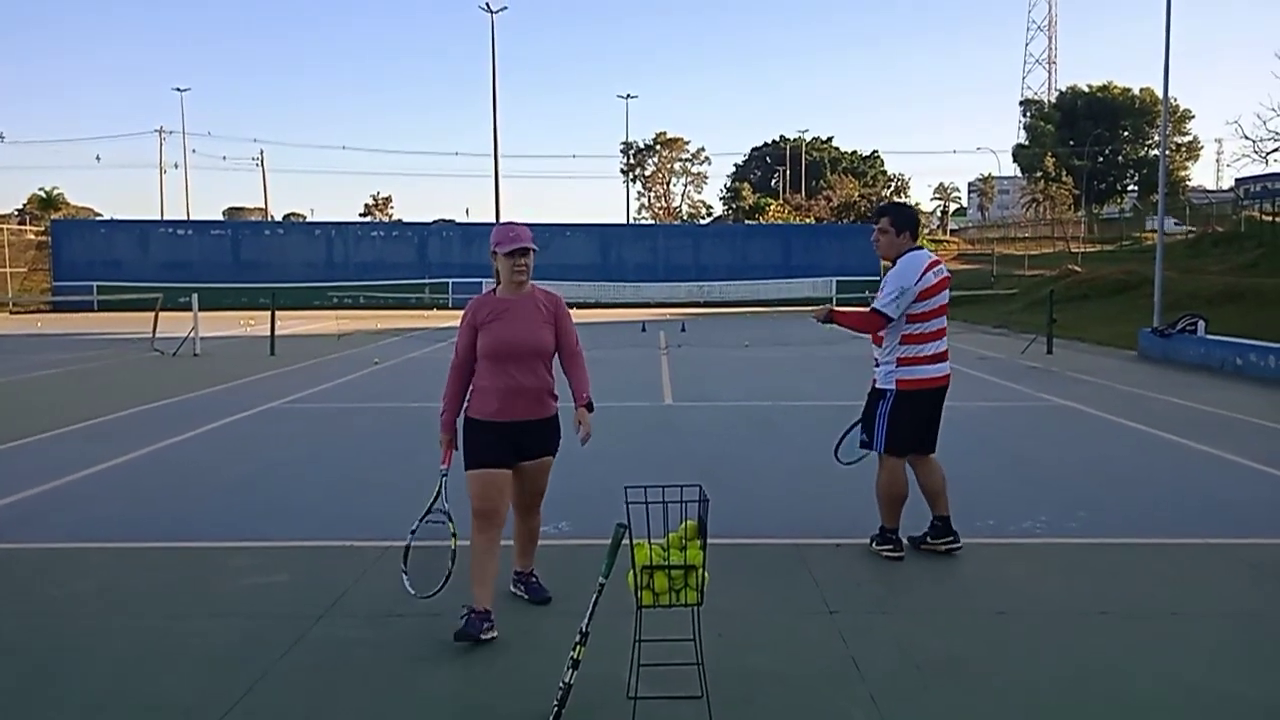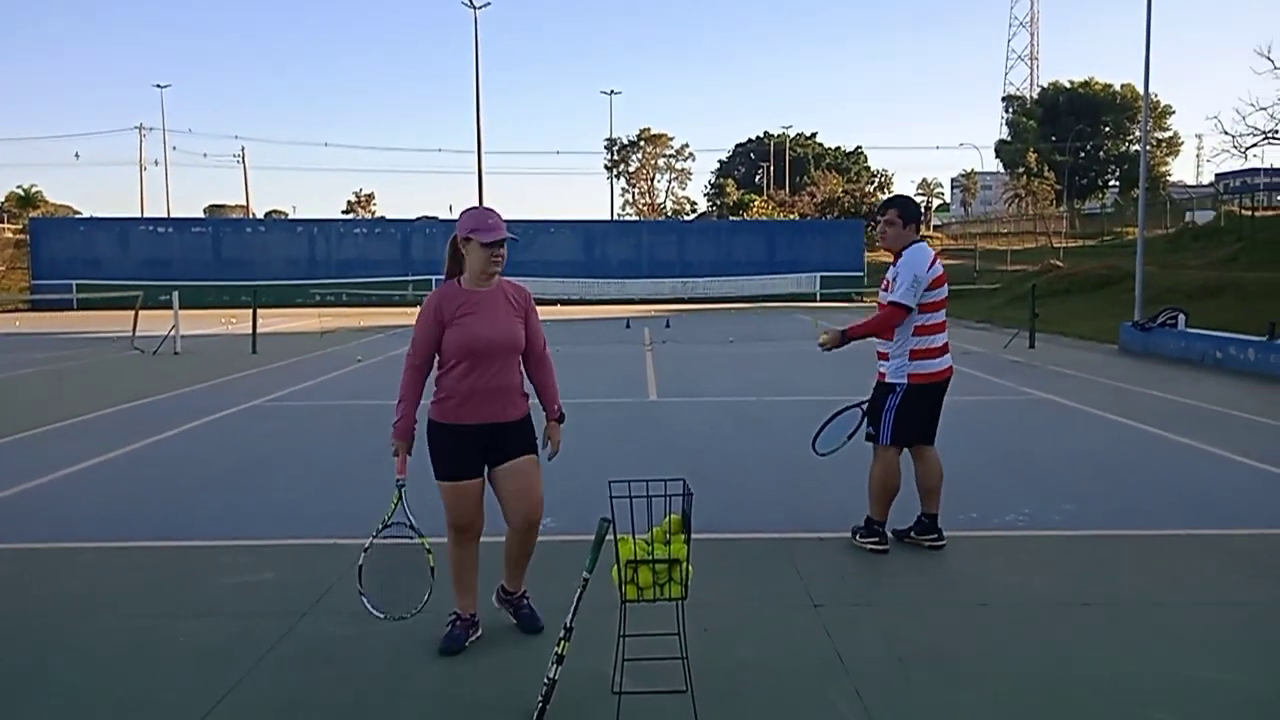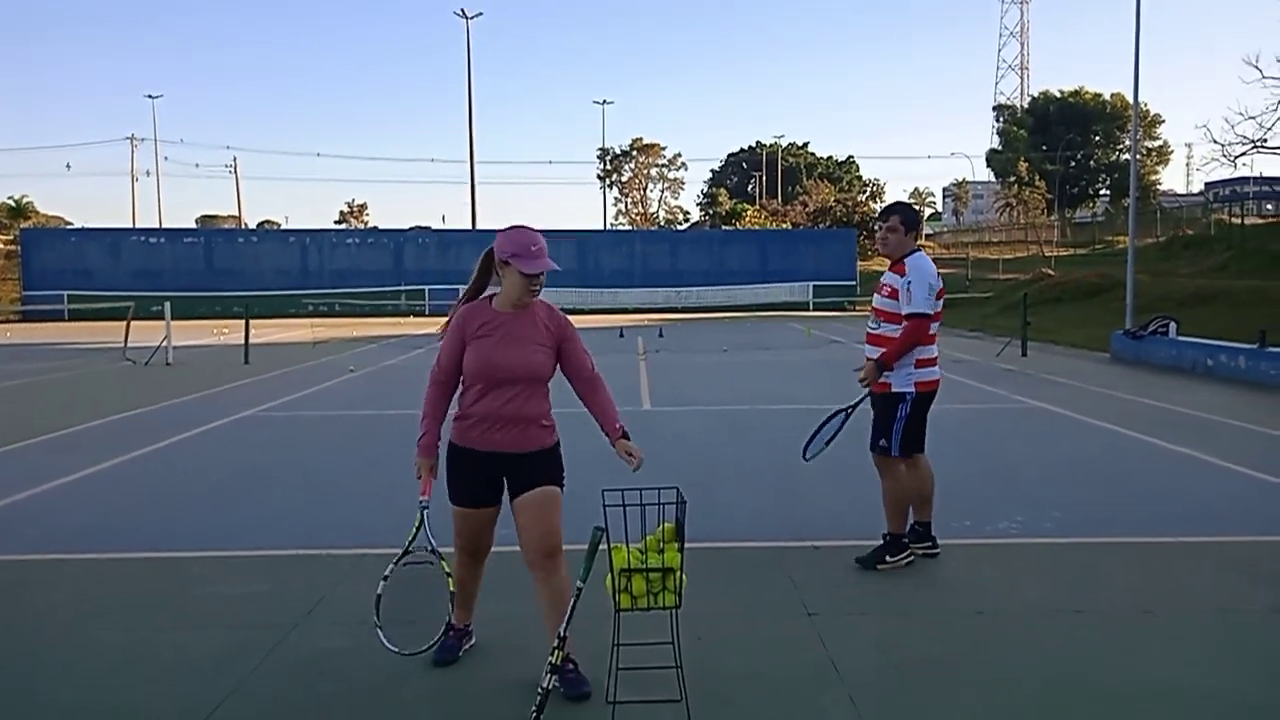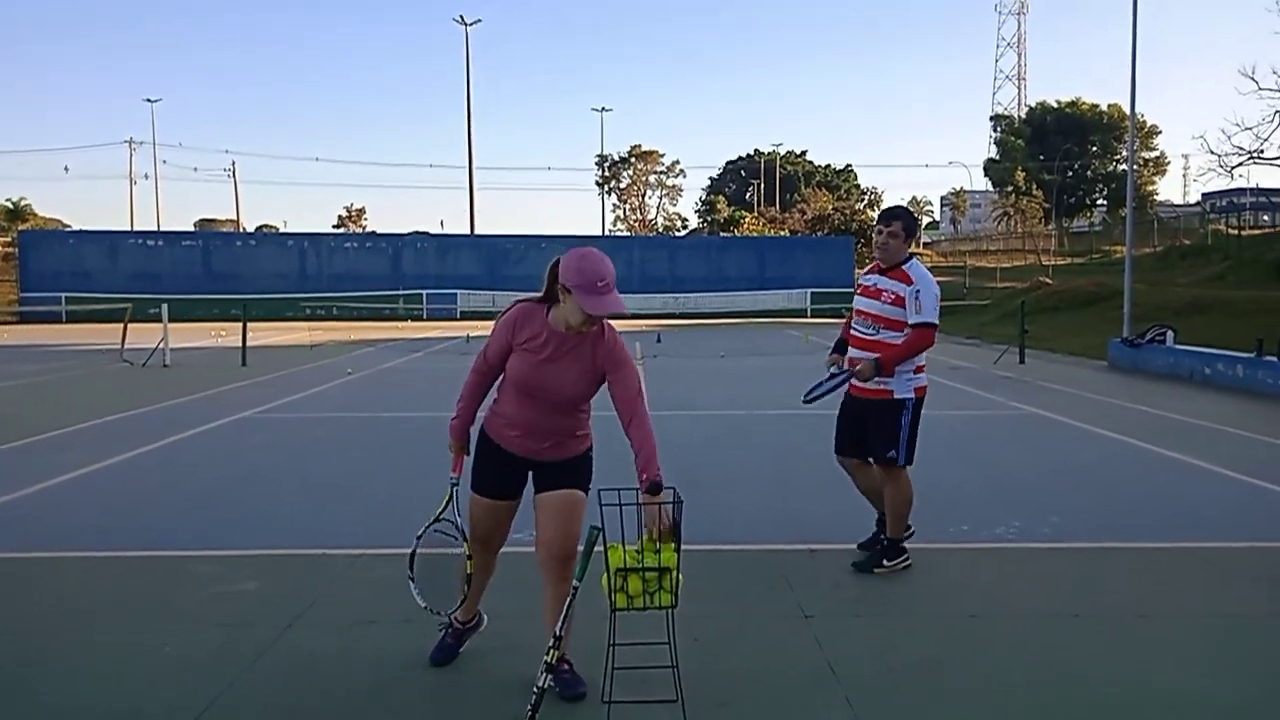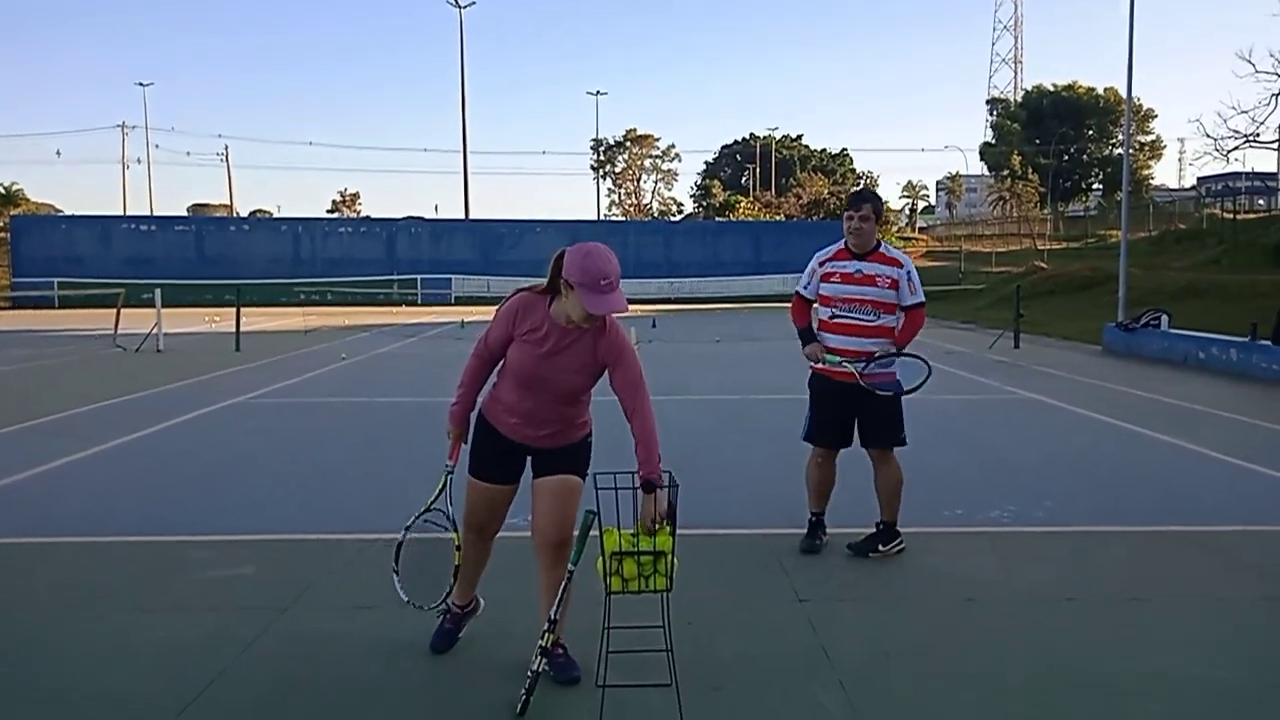
dt=0.4s
person 1, frame 1
left shoulder: (552, 304)
right shoulder: (478, 309)
left elbow: (572, 357)
right elbow: (461, 367)
left wrist: (582, 403)
right wrist: (448, 420)
left hip: (539, 424)
right hip: (485, 426)
left knee: (528, 508)
right knee: (486, 517)
left ankle: (523, 574)
right ankle: (480, 613)
person 1, frame 2
left shoulder: (519, 298)
right shoulder: (441, 301)
left elbow: (537, 359)
right elbow: (416, 366)
left wrist: (554, 414)
right wrist: (402, 426)
left hip: (513, 425)
right hip: (453, 430)
left knee: (528, 517)
right knee: (464, 529)
left ankle: (512, 591)
right ankle: (465, 618)
person 1, frame 3
left shoulder: (554, 322)
right shoulder: (468, 317)
left elbow: (587, 380)
right elbow: (441, 383)
left wrist: (617, 433)
right wrist: (427, 446)
left hip: (537, 452)
right hip: (471, 453)
left knee: (547, 553)
right knee: (470, 550)
left ankle: (563, 658)
right ankle: (461, 628)
person 1, frame 4
left shoulder: (609, 346)
right shoulder: (520, 319)
left elbow: (635, 415)
right elbow: (483, 371)
left wrist: (650, 486)
right wrist: (460, 427)
left hip: (567, 457)
right hip: (499, 446)
left knee: (559, 558)
right knee: (482, 541)
left ankle: (557, 658)
right ankle: (465, 619)
person 1, frame 5
left shoulder: (610, 338)
right shoulder: (521, 308)
left elbow: (638, 409)
right elbow: (483, 357)
left wrist: (650, 486)
right wrist: (460, 414)
left hip: (566, 444)
right hip: (498, 431)
left knee: (555, 543)
right knee: (478, 527)
left ankle: (552, 643)
right ankle: (461, 605)
person 2, frame 1
left shoulder: (904, 274)
right shoulder: (933, 265)
left elbow: (874, 323)
left wrist: (832, 315)
left hip: (901, 382)
right hip: (932, 377)
left knee: (891, 457)
right knee: (922, 455)
left ankle: (889, 537)
right ankle: (943, 529)
person 2, frame 2
left shoulder: (910, 263)
right shoulder: (923, 258)
left elbow: (891, 318)
left wrist: (844, 337)
left hip: (907, 375)
right hip: (931, 370)
left knee: (885, 448)
right knee: (922, 446)
left ankle: (874, 529)
right ankle: (929, 525)
person 2, frame 3
left shoulder: (916, 271)
right shoulder: (900, 269)
left elbow: (916, 329)
left wrist: (880, 364)
right wrist: (877, 364)
left hip: (903, 384)
right hip: (896, 382)
left knee: (887, 459)
right knee: (911, 457)
left ankle: (896, 544)
right ankle: (922, 533)
person 2, frame 4
left shoulder: (919, 282)
right shoulder: (868, 274)
left elbow: (924, 336)
left wrist: (879, 364)
right wrist: (839, 350)
left hip: (897, 392)
right hip: (858, 389)
left knee: (890, 467)
right knee: (849, 458)
left ankle: (894, 548)
right ankle: (893, 523)
person 2, frame 5
left shoulder: (899, 265)
right shoulder: (823, 260)
left elbow: (916, 312)
right elbow: (800, 303)
left wrist: (897, 345)
right wrist: (808, 340)
right hip: (829, 375)
left knee: (882, 453)
right knee: (822, 451)
left ankle: (888, 531)
right ankle: (816, 523)
